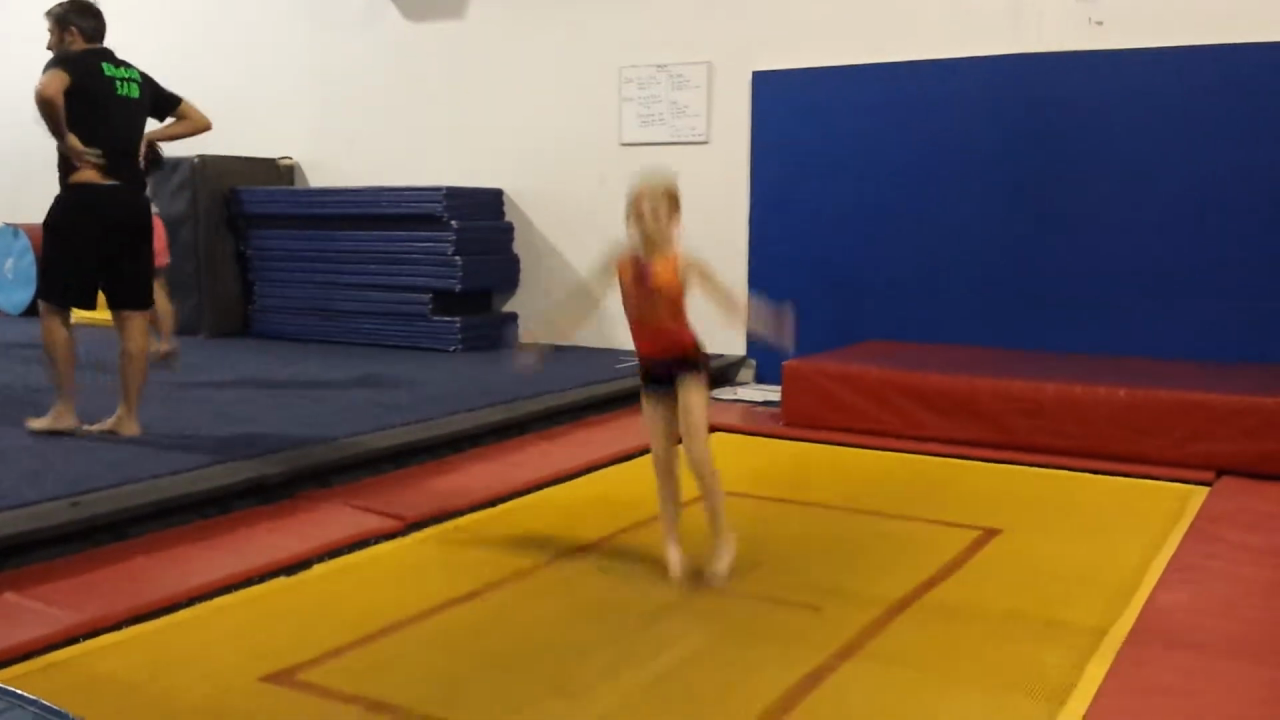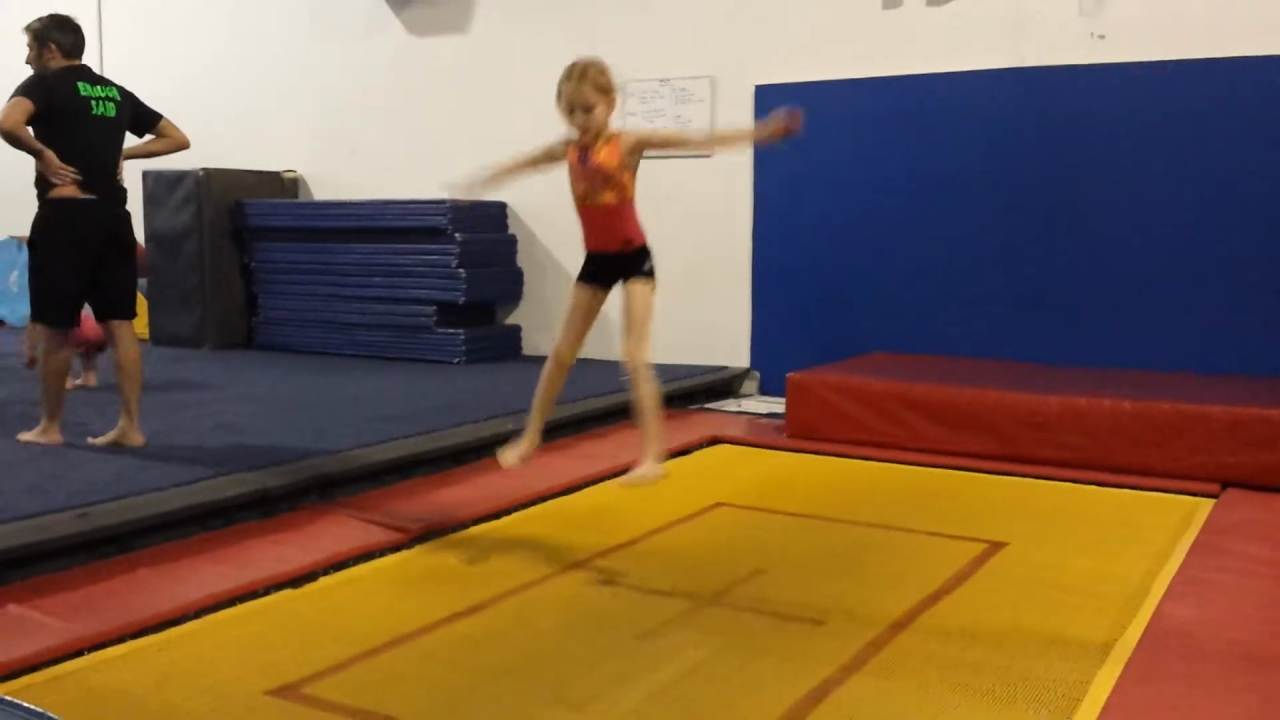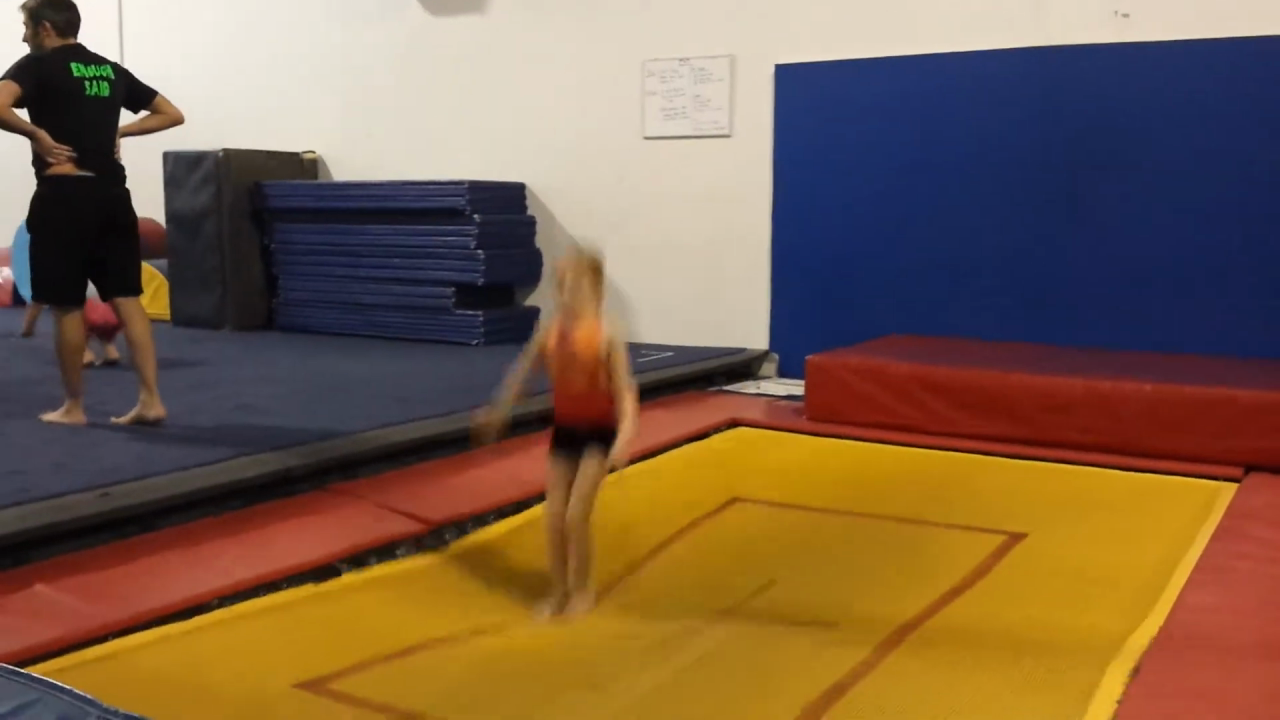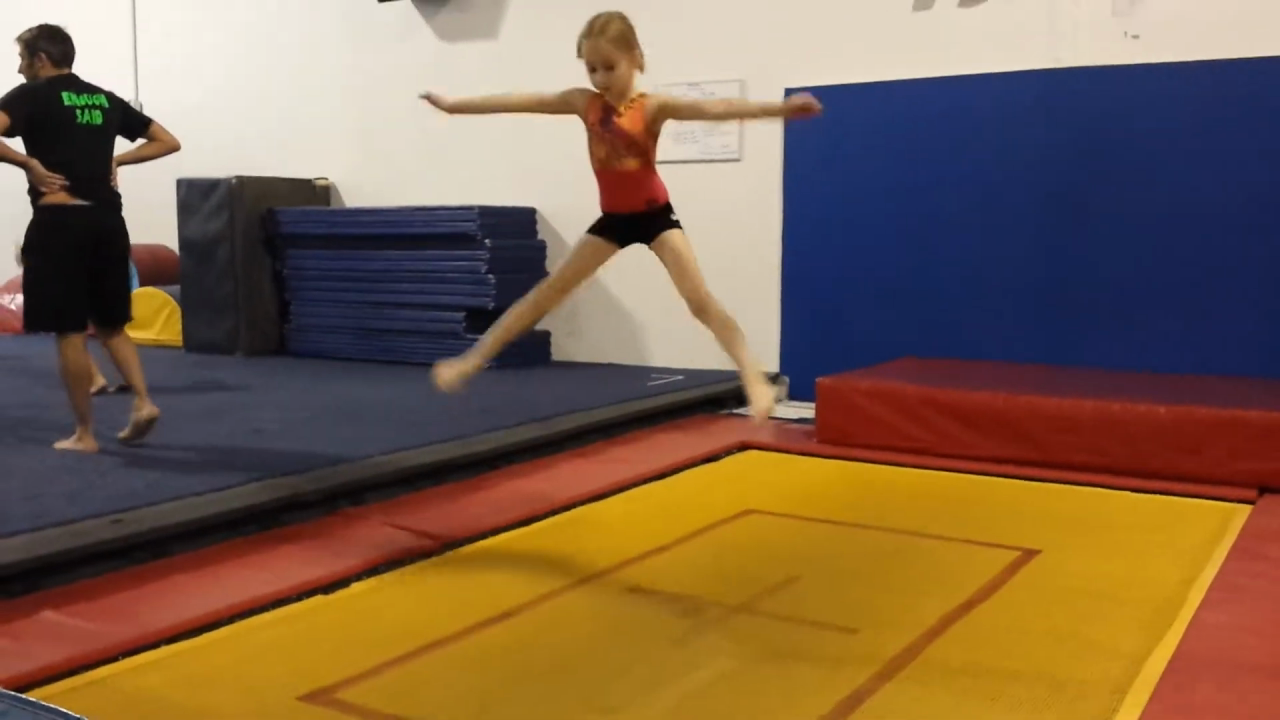
dt=0.4s
person 1, frame 1
left shoulder: (70, 64)
right shoulder: (136, 76)
left elbow: (47, 92)
right elbow: (199, 121)
left wrist: (64, 135)
right wrist: (144, 138)
left hip: (85, 202)
right hip: (132, 203)
left knee: (53, 308)
right knee: (132, 314)
left ankle: (63, 409)
right ankle: (127, 417)
person 1, frame 2
left shoulder: (45, 85)
right shoulder: (116, 93)
right elbow: (177, 139)
left wrist: (41, 152)
right wrist: (121, 153)
left hip: (66, 217)
right hip: (113, 216)
left knee: (56, 329)
right knee: (120, 324)
left ankle: (50, 427)
right ankle: (129, 426)
person 1, frame 3
left shoulder: (38, 66)
right shoulder: (110, 70)
right elbow: (171, 114)
left wrist: (35, 132)
right wrist: (119, 131)
left hip: (64, 195)
right hip: (112, 193)
left knee: (67, 308)
right knee: (126, 301)
left ankle: (73, 407)
right ankle: (151, 400)
person 1, frame 4
right shoulder: (106, 100)
right elbow: (168, 142)
right wrist: (117, 160)
left hip: (59, 223)
right hip: (107, 221)
left knee: (70, 333)
right knee: (111, 326)
left ankle: (84, 434)
right ankle: (142, 402)
person 2, frame 1
left shoulder: (685, 265)
right shoulder: (621, 261)
left elbow: (728, 300)
right elbow: (585, 300)
left wrist: (766, 323)
left hip: (688, 362)
right hip: (651, 367)
left knee: (697, 455)
right knee: (663, 460)
left ankle: (723, 536)
right ankle: (673, 539)
person 2, frame 2
left shoulder: (629, 144)
right shoulder: (566, 148)
left elbow: (695, 140)
right elbow: (520, 164)
left wrist: (760, 132)
right wrist: (479, 183)
left hip: (633, 258)
right hip: (596, 260)
left knee: (634, 359)
right knee: (561, 353)
left ankle: (652, 452)
right ankle: (531, 438)
person 2, frame 3
left shoulder: (606, 334)
right shoulder: (548, 331)
left elbow: (625, 389)
right elbow: (521, 372)
left wrist: (625, 436)
right wrist: (496, 413)
left hip: (597, 430)
right hip: (564, 429)
left knee: (576, 517)
right knee: (553, 518)
left ankle: (583, 590)
right ankle: (559, 589)
person 2, frame 4
left shoulder: (653, 107)
right shoulder: (583, 102)
left elbow: (714, 109)
right elbow: (521, 100)
left wrist: (777, 109)
right wrist: (456, 105)
left hip: (656, 215)
right hip: (612, 219)
left knee: (699, 300)
right knee: (549, 291)
left ankle: (754, 378)
right ankle: (474, 360)
